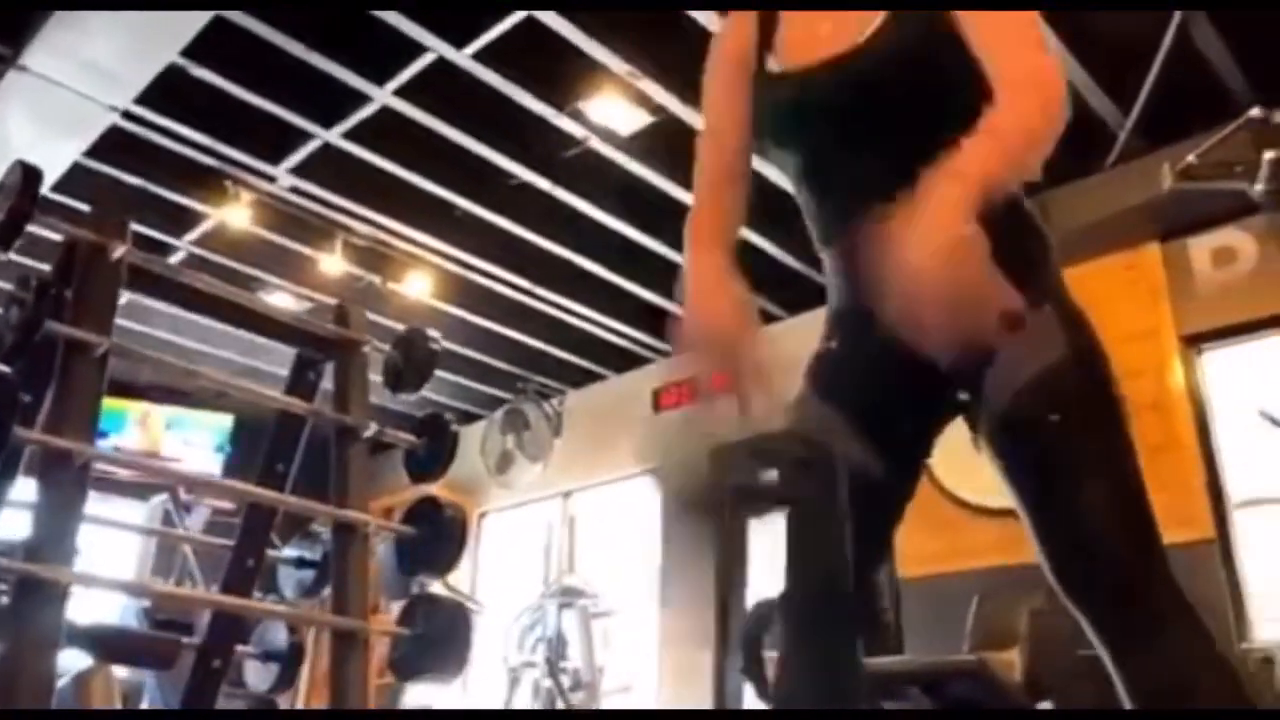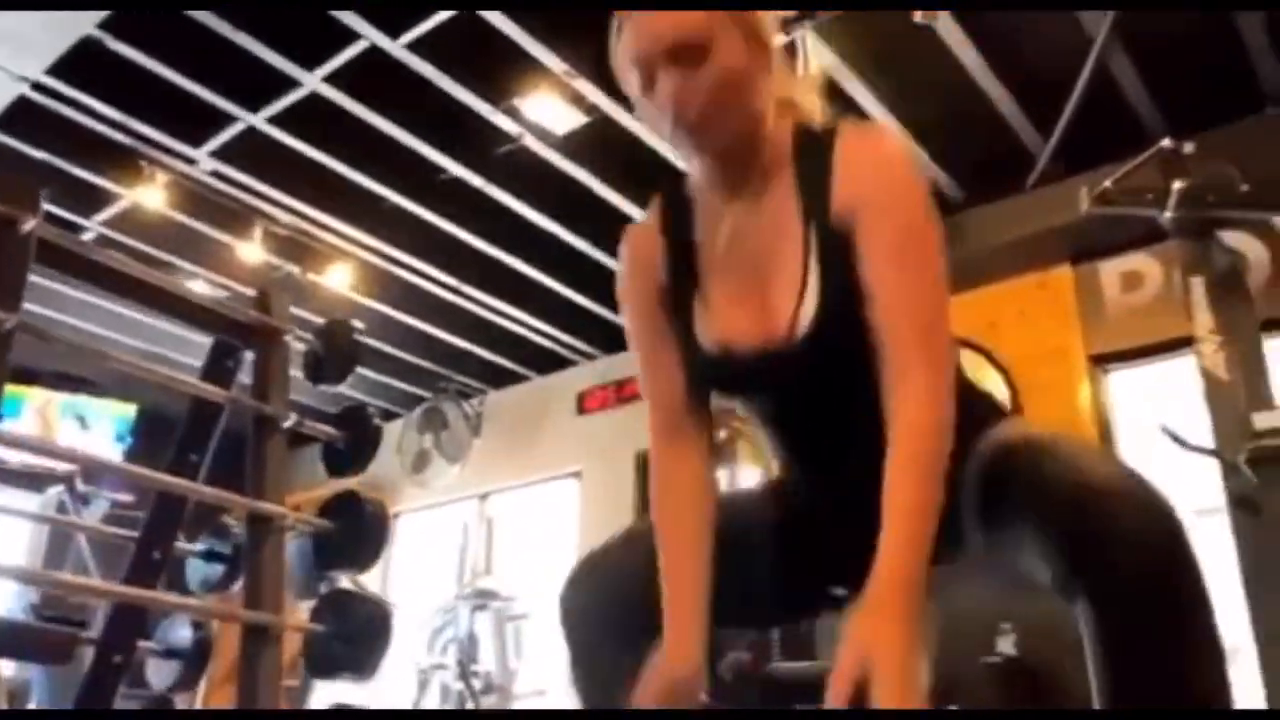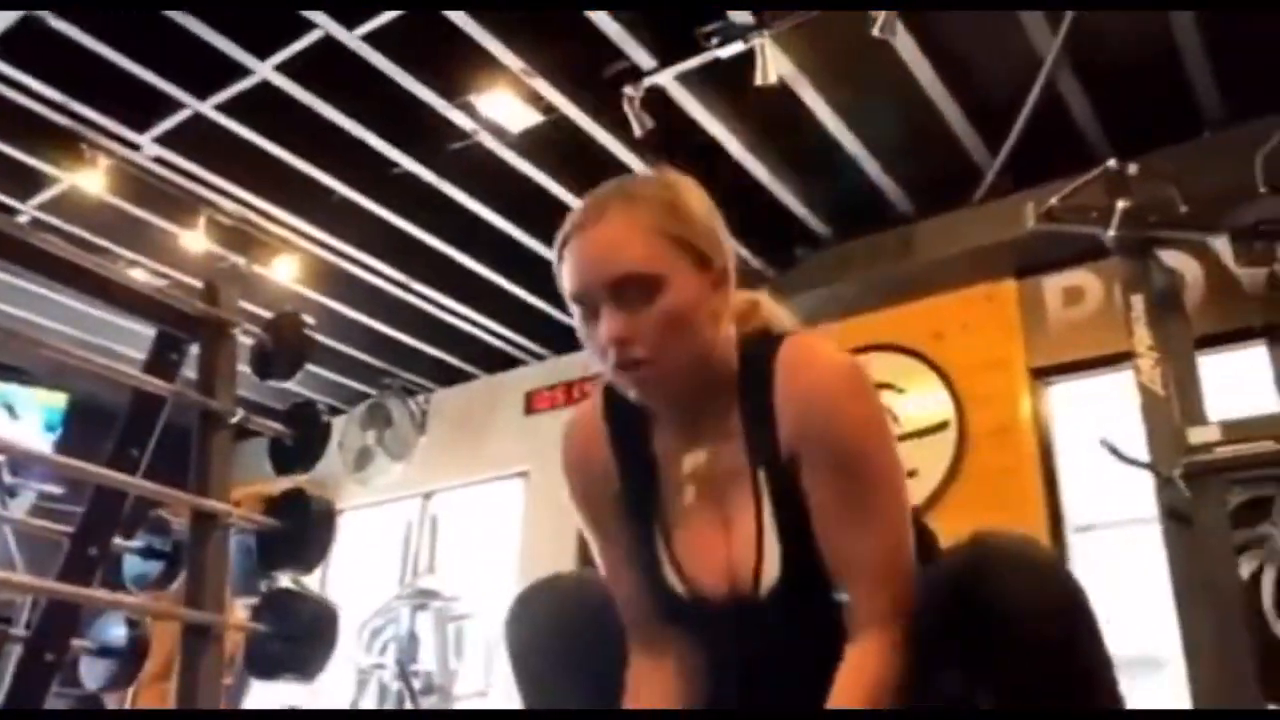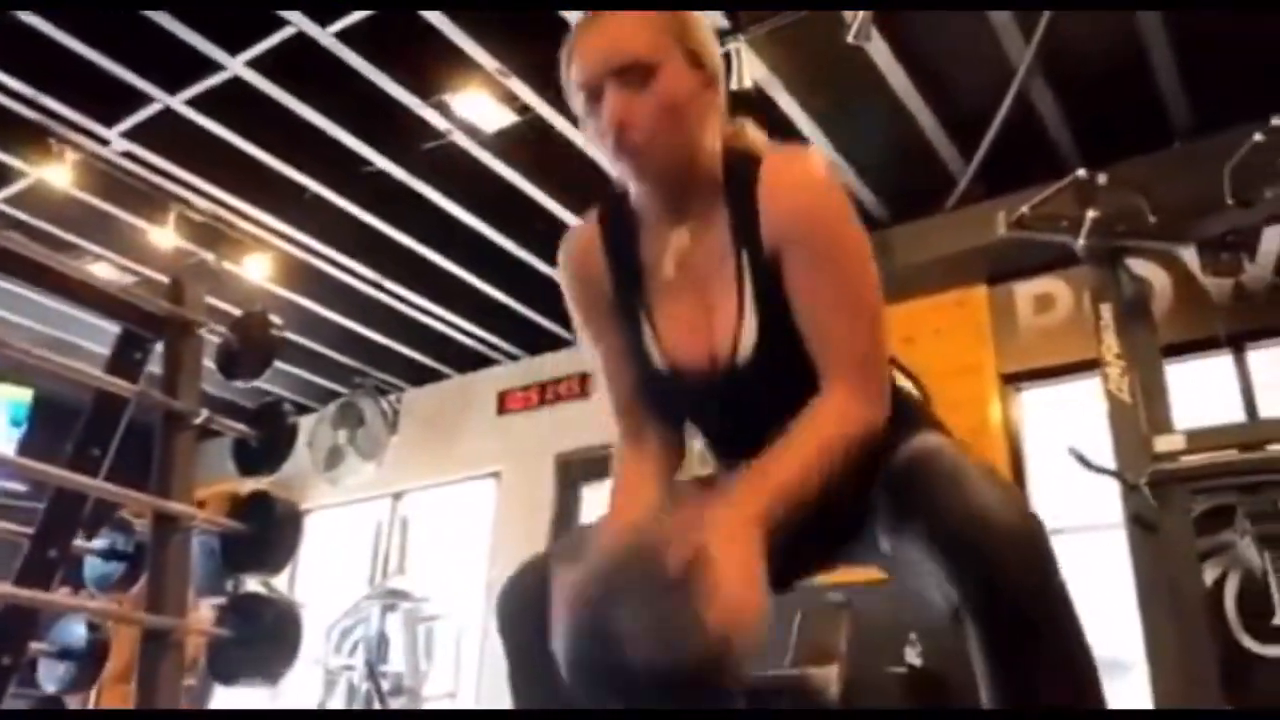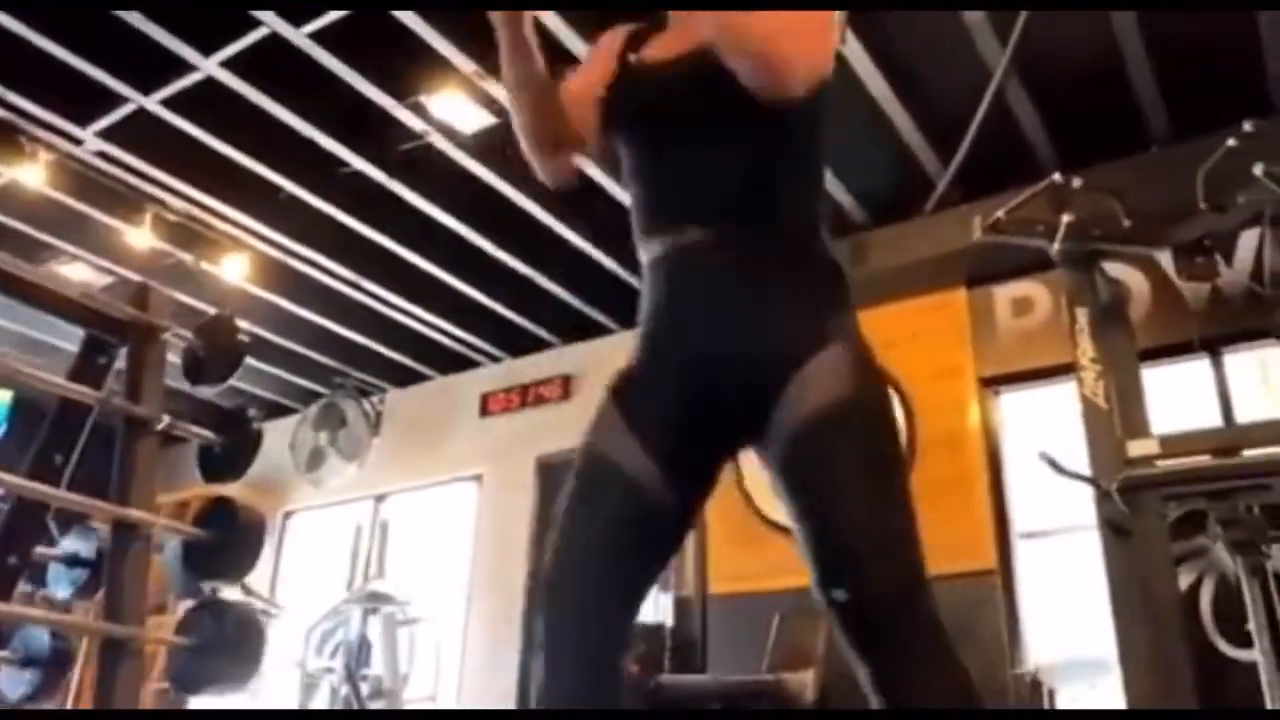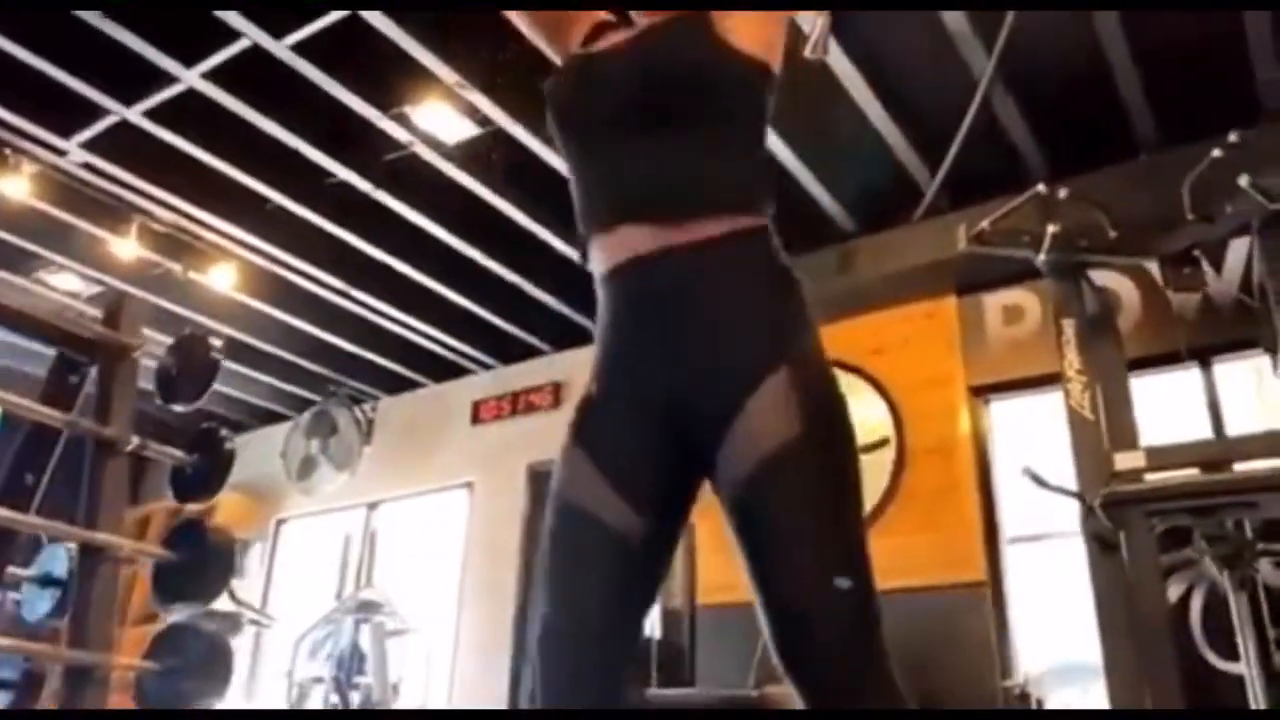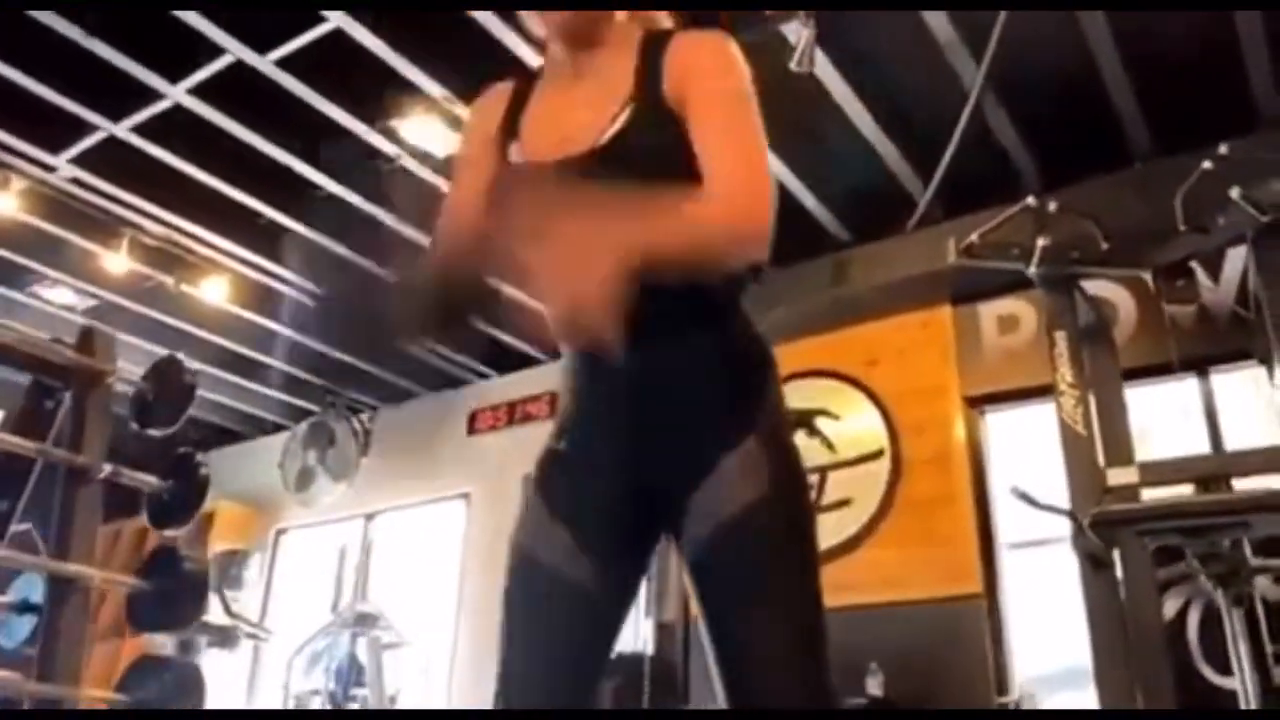
dt=0.3s
person 1, frame 1
right shoulder: (747, 36)
left elbow: (1037, 91)
right elbow: (714, 202)
left wrist: (946, 201)
right wrist: (710, 281)
left hip: (985, 299)
right hip: (865, 329)
left knee: (1123, 589)
right knee: (815, 617)
person 1, frame 2
left shoulder: (864, 169)
right shoulder: (650, 254)
left elbow: (923, 396)
right elbow: (679, 451)
left wrist: (895, 604)
right wrist: (685, 638)
left hip: (955, 468)
right hip: (825, 507)
right knee: (603, 594)
person 1, frame 3
left shoulder: (812, 382)
right shoulder: (594, 444)
left elbow: (880, 632)
right elbow: (659, 650)
left hip: (911, 646)
right hip: (769, 676)
left knee: (1018, 584)
right knee: (546, 625)
person 1, frame 4
left shoulder: (789, 188)
right shoulder: (591, 256)
left elbow: (858, 396)
right elbow: (644, 441)
left wrist: (742, 513)
right wrist: (615, 553)
left hip: (878, 466)
right hip: (755, 508)
left knee: (1001, 546)
right knee: (533, 601)
person 1, frame 5
left shoulder: (787, 25)
right shoulder: (622, 52)
left elbow: (784, 71)
right elbow: (552, 158)
right wrist: (513, 29)
left hip: (792, 323)
right hip: (674, 342)
left knee: (880, 606)
right knee: (570, 625)
person 1, frame 6
left shoulder: (736, 22)
right shoulder: (584, 42)
left hip: (747, 335)
right hip: (631, 355)
left knee: (834, 653)
right knee: (569, 672)
person 1, frame 7
left shoulder: (690, 61)
right shoulder: (504, 110)
left elbow: (746, 216)
right elbow: (452, 242)
left wrist: (616, 243)
left hip: (714, 420)
right hip: (596, 429)
left knee: (783, 697)
right knee: (530, 698)
